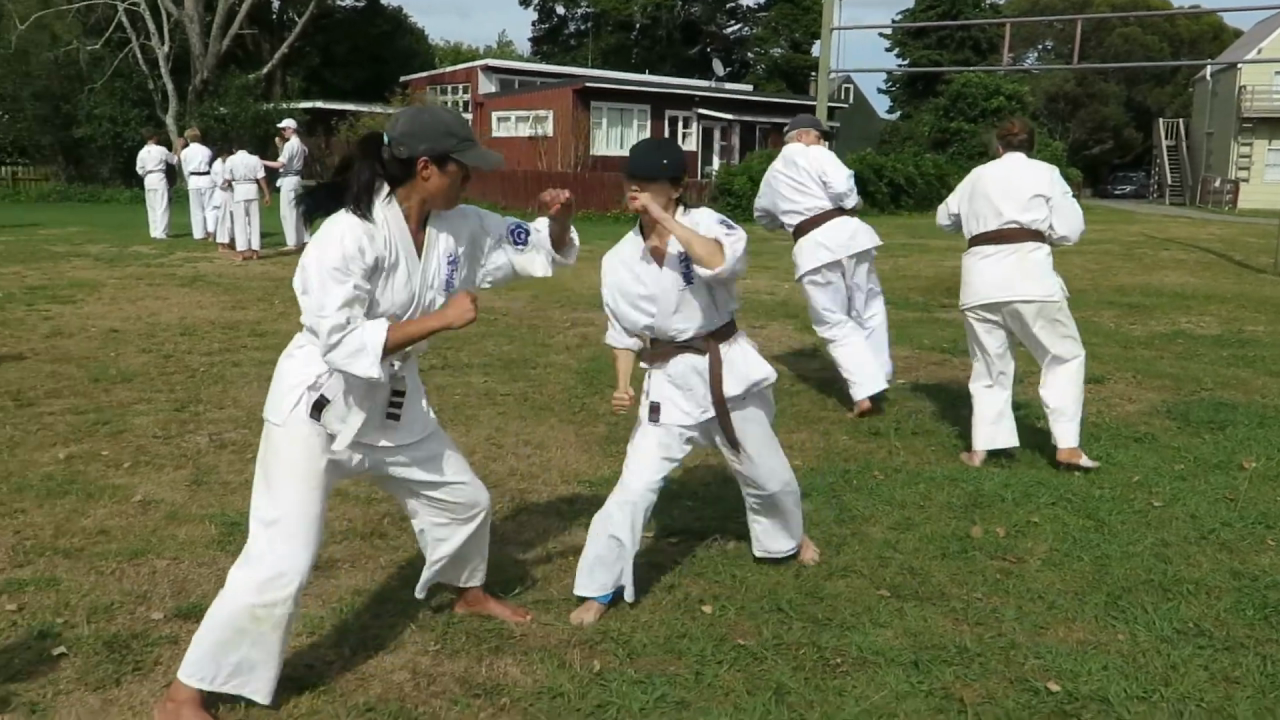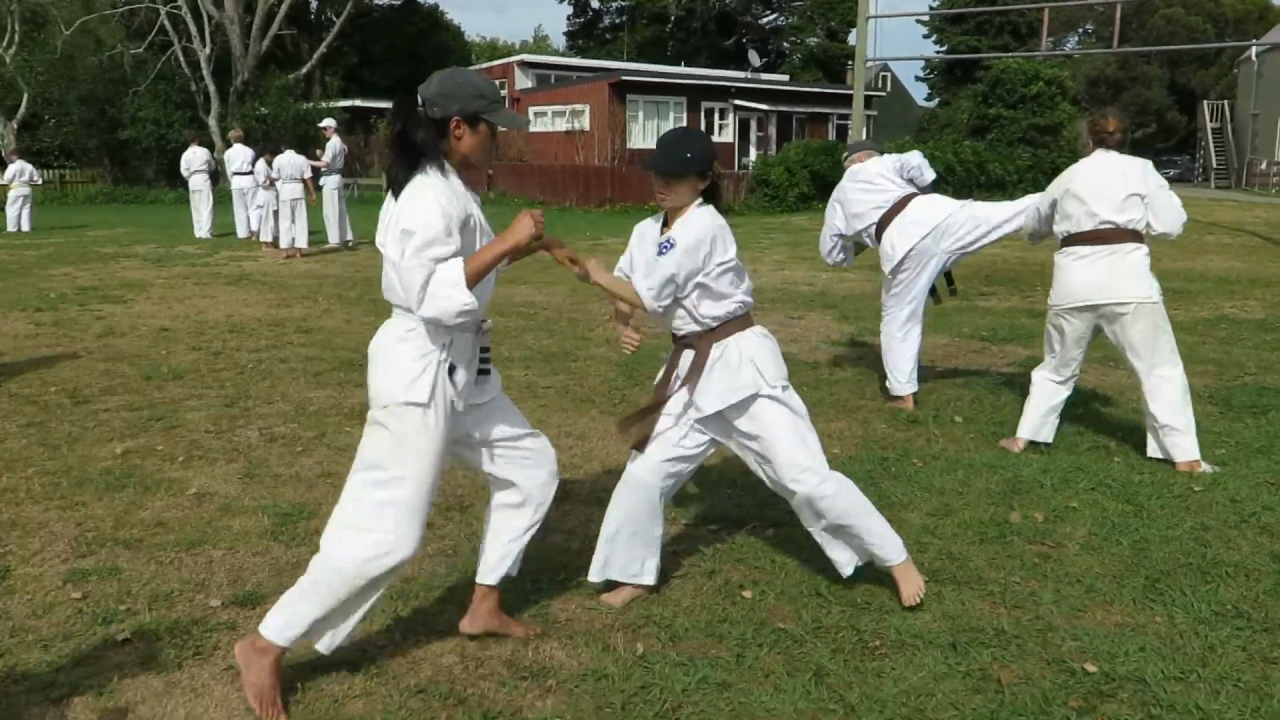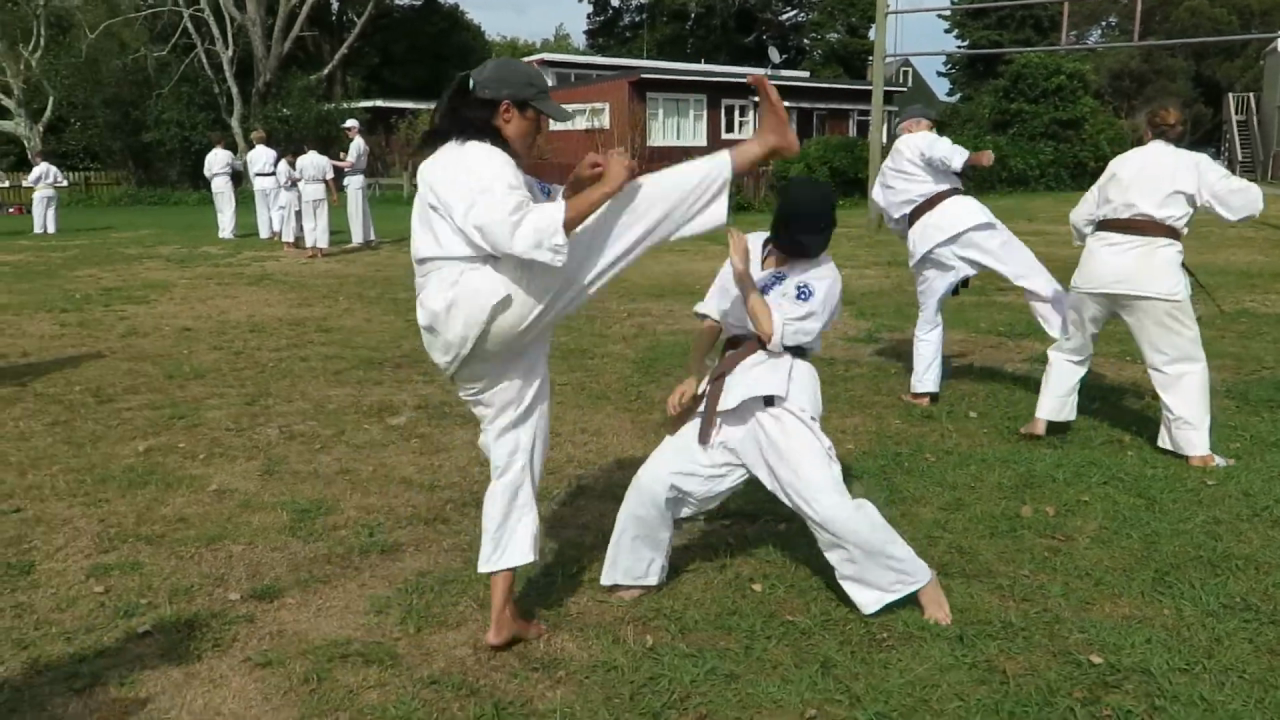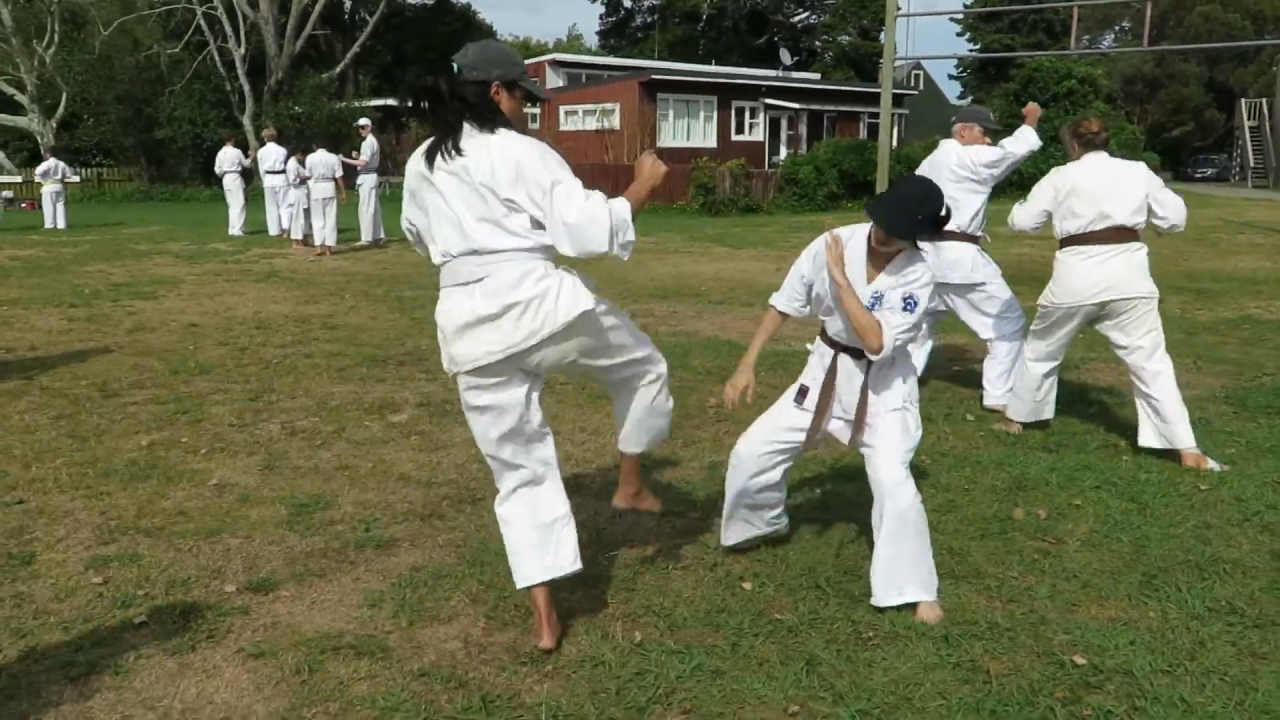
dt=0.3s
person 1, frame 1
left shoulder: (457, 226)
right shoulder: (347, 234)
left elbow: (540, 249)
right elbow: (342, 344)
left wrist: (558, 217)
right wrist: (439, 320)
left hip: (389, 402)
right hip: (317, 397)
left knee: (462, 499)
right knee: (280, 561)
left ankle: (467, 594)
person 1, frame 2
left shoulder: (445, 186)
right shoulder: (429, 194)
right elbow: (433, 294)
left wrist: (516, 244)
right wrist: (505, 242)
left hip: (460, 367)
right hip: (421, 371)
left knee: (529, 468)
right knee: (390, 541)
left ankle: (486, 606)
right ankle: (264, 648)
person 1, frame 3
left shoulder: (493, 164)
right shoulder: (471, 162)
left elbow: (538, 213)
right elbow: (530, 237)
left wrist: (581, 181)
right wrist: (605, 189)
left hip: (462, 334)
right hip: (491, 300)
left knee: (513, 462)
right knee: (636, 201)
left ankle: (503, 615)
right ankle: (762, 147)
person 1, frame 4
left shoulder: (421, 166)
right shoulder: (520, 152)
right elbow: (595, 234)
right wrist: (640, 190)
left hip: (469, 329)
right hip: (538, 307)
left knee: (521, 473)
right knee: (641, 361)
left ankle: (545, 618)
right ankle: (630, 479)
person 2, frame 1
left shoulder: (705, 222)
right shoulder: (619, 261)
left elbow: (721, 261)
right elbow: (622, 331)
left wrist: (663, 219)
right wrist: (623, 387)
left hip: (728, 369)
right hip: (671, 380)
left knee: (766, 472)
right knee: (634, 489)
left ankle: (786, 538)
right ankle: (600, 589)
person 2, frame 2
left shoulder: (702, 228)
right shoulder: (646, 232)
left elbow: (643, 295)
right elbow: (629, 293)
left wrist: (597, 275)
right wrist: (624, 315)
left hip: (738, 364)
right hip: (689, 374)
left knee: (805, 477)
right knee: (644, 474)
left ankle: (894, 558)
right ankle: (632, 574)
person 2, frame 3
left shoulder: (823, 276)
right shoulder: (752, 247)
left elbow: (772, 334)
right elbow: (712, 317)
left wrist: (744, 278)
right wrist: (691, 380)
left hip: (779, 392)
right hip: (730, 394)
left knee: (826, 502)
right knee: (655, 480)
left ankle: (919, 579)
right ankle: (637, 573)
person 2, frame 4
left shoulder: (919, 277)
right shoulder: (835, 243)
left elbow: (876, 341)
right elbow: (784, 306)
left wrist: (841, 277)
right wrist: (746, 367)
left hip: (883, 384)
right hip: (828, 372)
left knee: (892, 484)
right knee: (753, 452)
left ankle: (914, 590)
right ankle: (762, 522)
person 3, frame 1
left shoulder: (978, 176)
right shoulder: (1046, 173)
left elbow: (945, 218)
right elbow: (1069, 230)
left hip: (981, 277)
right hip: (1028, 273)
left knee: (990, 367)
right knee: (1065, 356)
left ankle: (980, 448)
right ankle: (1067, 446)
person 3, frame 2
left shoulder: (1069, 177)
right shoulder: (1141, 169)
left elbow: (1034, 225)
right elbow: (1171, 224)
left hip: (1074, 278)
right hip: (1125, 275)
left knee: (1059, 364)
right knee: (1160, 367)
left ankle: (1022, 437)
right ankle: (1185, 456)
person 3, frame 3
left shoulder: (1121, 162)
right shoulder: (1195, 164)
left elbow: (1081, 219)
right elbow: (1247, 202)
left wrist: (1091, 243)
left hip: (1100, 263)
right hip: (1153, 268)
left knee: (1072, 346)
right knee: (1180, 361)
left ankle: (1041, 421)
right ankle: (1197, 451)
person 3, frame 4
left shoulder: (1061, 176)
right shoulder: (1136, 171)
left elbow: (1022, 220)
right elbow: (1176, 218)
left wrist: (1054, 213)
left hip: (1076, 275)
right hip: (1127, 274)
left knee: (1041, 350)
right knee: (1150, 362)
left ankle: (1016, 418)
right ankle: (1188, 451)
person 4, frame 1
left shoulder: (773, 174)
right shoulder: (815, 156)
left elbow: (764, 216)
right elbow: (842, 187)
right wrist: (850, 204)
left hip: (812, 248)
right hip: (847, 233)
left knee: (835, 327)
right knee: (870, 309)
left ankle: (864, 393)
right ankle: (877, 379)
person 4, frame 2
left shoulder: (836, 200)
right shoulder: (875, 164)
left elbow: (832, 255)
right elbow: (913, 162)
left wrist: (858, 244)
right wrist: (921, 189)
left hip: (900, 239)
right hip: (935, 213)
left knee: (898, 321)
right knee: (1010, 214)
left ankle: (904, 394)
person 4, frame 3
left shoulder: (884, 178)
right shoulder: (909, 144)
left elbow: (896, 221)
right elbow: (935, 150)
right wrist: (974, 158)
left hip: (926, 238)
right hip: (962, 217)
left knee: (929, 317)
right knee: (1030, 274)
left ankle: (922, 390)
person 4, frame 4
left shoulder: (929, 164)
right shoulder: (967, 156)
right elbow: (1013, 151)
right wrist: (1031, 121)
left hip: (928, 254)
right hip: (957, 257)
left knee: (924, 323)
right knee: (1008, 320)
right ankle: (999, 396)
